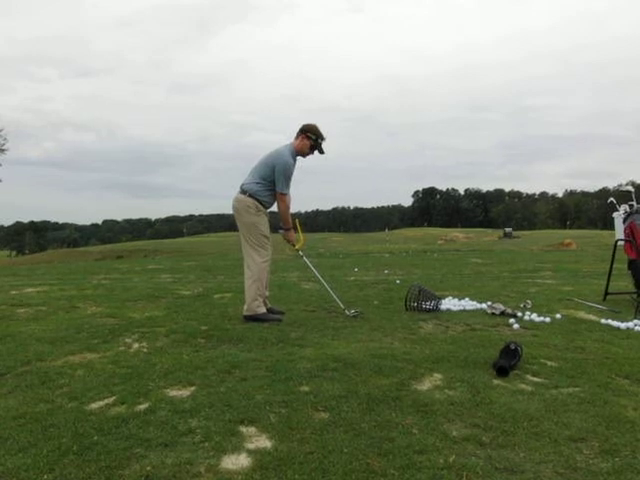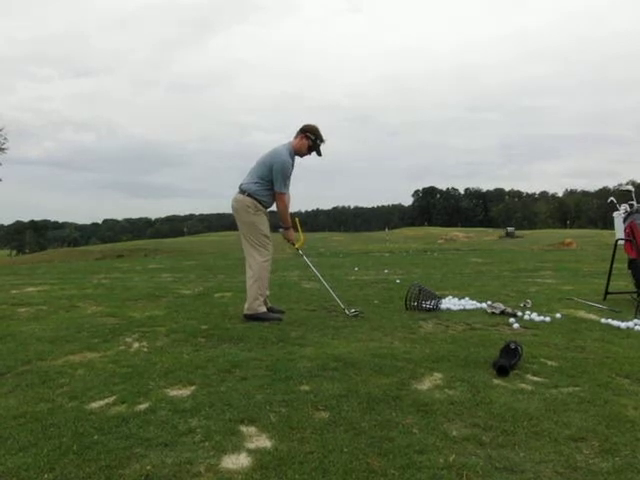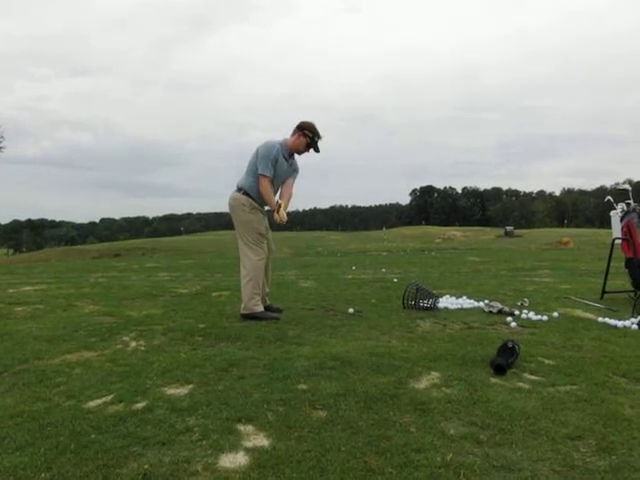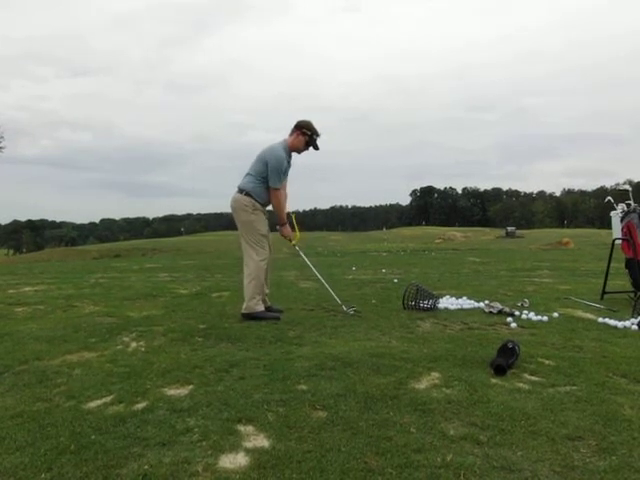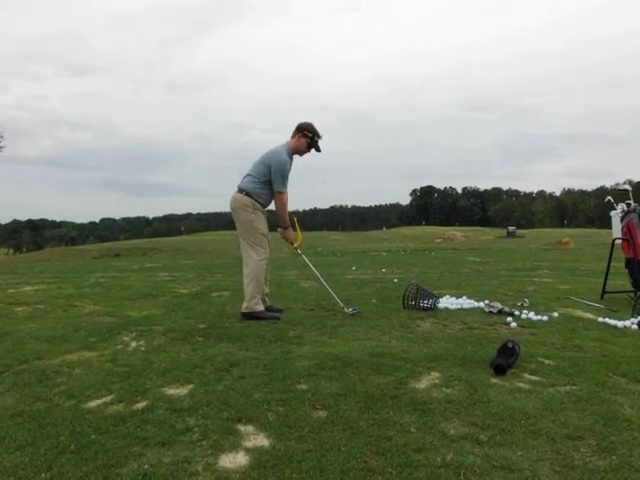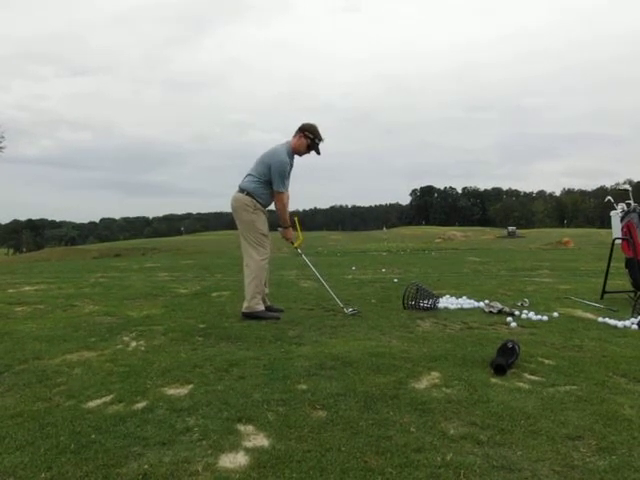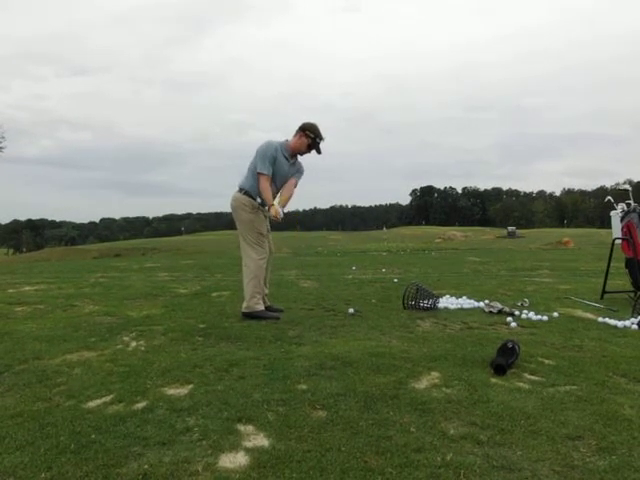
dt=0.5s
person 1, frame 1
left shoulder: (286, 156)
right shoulder: (285, 160)
left elbow: (284, 196)
right elbow: (282, 199)
left wrist: (287, 225)
right wrist: (288, 228)
left hip: (252, 205)
right hip: (250, 205)
left knee: (261, 255)
right knee: (258, 256)
left ankle: (261, 304)
right ankle: (254, 309)
person 1, frame 2
left shoulder: (287, 157)
right shoulder: (282, 158)
left elbow: (284, 193)
right elbow: (280, 198)
left wrist: (287, 224)
right wrist: (287, 227)
left hip: (253, 205)
right hip: (249, 205)
left knee: (262, 254)
right knee: (260, 255)
left ankle: (261, 303)
right ankle: (254, 308)
person 1, frame 3
left shoulder: (293, 164)
right shoulder: (270, 148)
left elbow: (287, 189)
right elbow: (264, 183)
left wrist: (282, 208)
right wrist: (275, 209)
left hip: (256, 206)
right hip: (245, 203)
left knee: (265, 252)
right knee: (254, 254)
left ankle: (260, 301)
right ankle: (251, 308)
person 1, frame 4
left shoulder: (286, 156)
right shoulder: (277, 155)
left elbow: (282, 191)
right elbow: (275, 194)
left wrist: (284, 220)
right wrist: (283, 224)
left hip: (253, 205)
right hip: (247, 204)
left knee: (264, 253)
right knee: (257, 255)
left ankle: (261, 302)
right ankle: (252, 307)
person 1, frame 5
left shoulder: (284, 155)
right shoulder: (281, 158)
left elbow: (282, 194)
right elbow: (279, 198)
left wrist: (285, 224)
right wrist: (286, 227)
left hip: (250, 204)
right hip: (247, 204)
left knee: (261, 253)
right knee: (257, 254)
left ankle: (260, 301)
right ankle: (252, 307)
person 1, frame 6
left shoulder: (288, 157)
right shoulder: (280, 158)
left elbow: (284, 193)
right elbow: (279, 197)
left wrist: (286, 223)
right wrist: (286, 226)
left hip: (253, 204)
right hip: (248, 204)
left knee: (262, 253)
right knee: (257, 254)
left ankle: (260, 301)
right ankle: (252, 307)
person 1, frame 7
left shoulder: (298, 167)
right shoulder: (270, 148)
left elbow: (288, 188)
right elbow: (263, 181)
left wrist: (279, 208)
right wrist: (272, 205)
left hip: (258, 206)
right hip: (246, 203)
left knee: (265, 253)
right knee: (256, 254)
left ankle: (260, 301)
right ankle: (252, 306)
